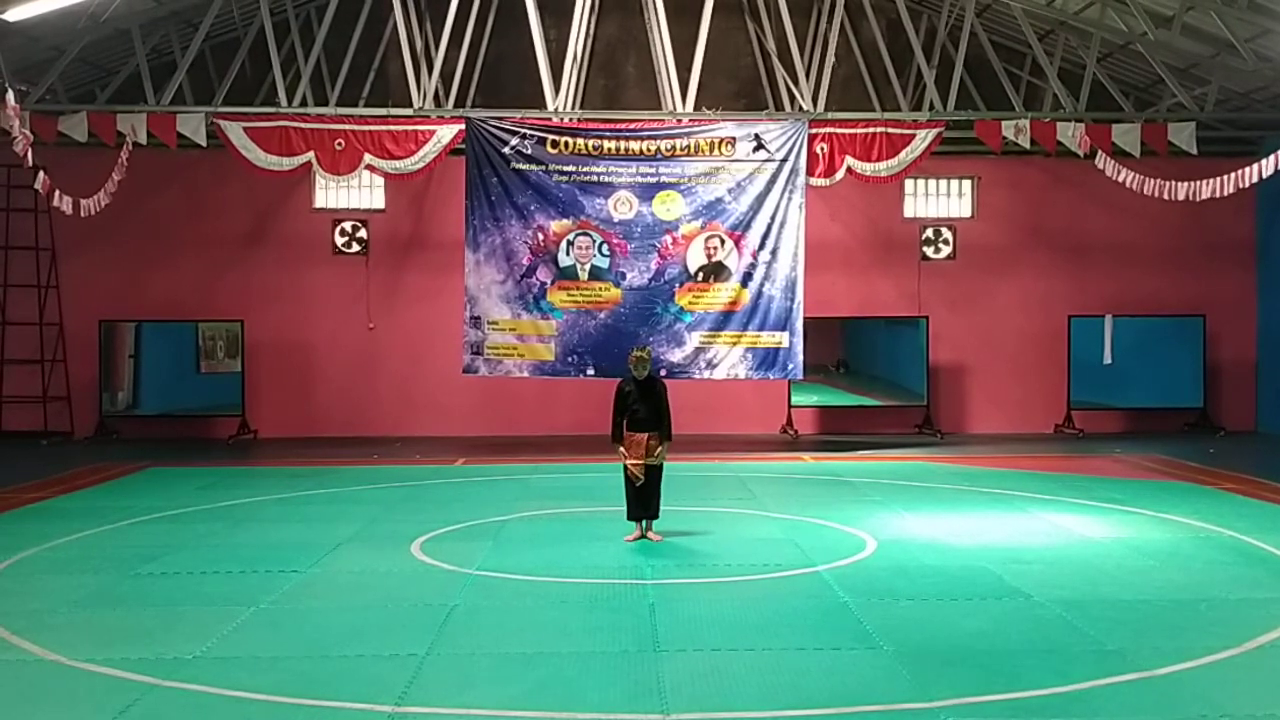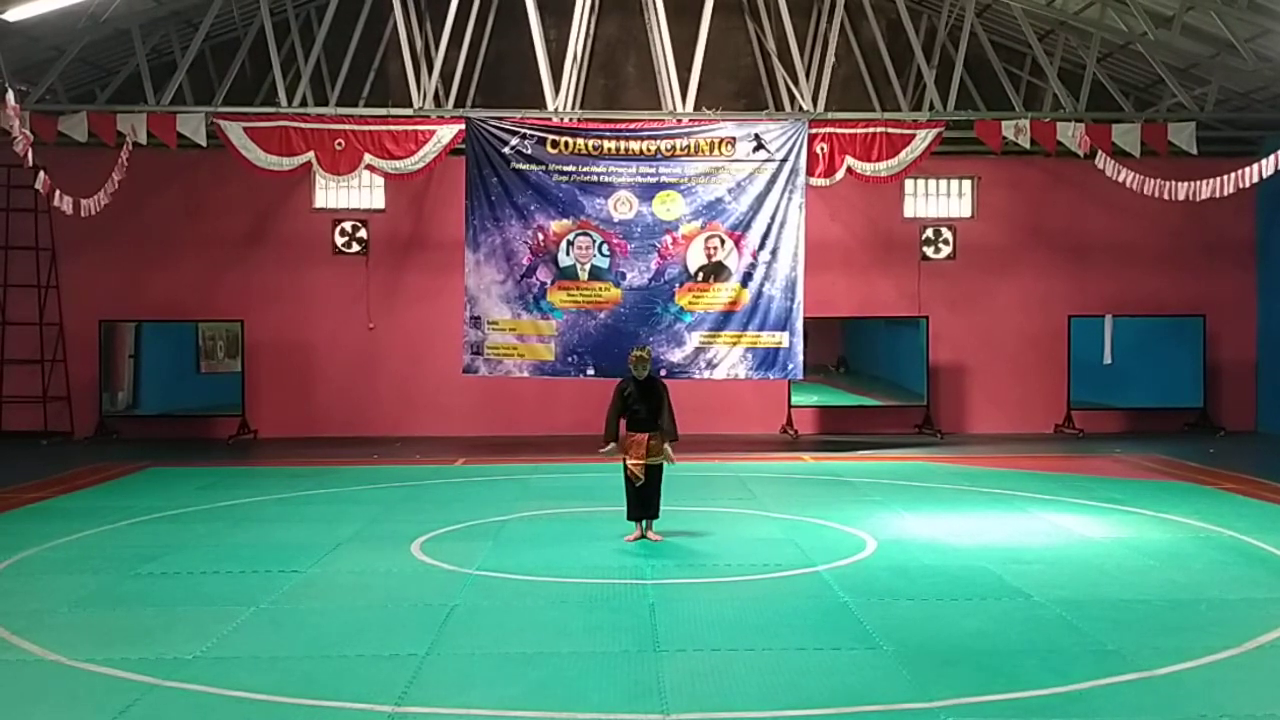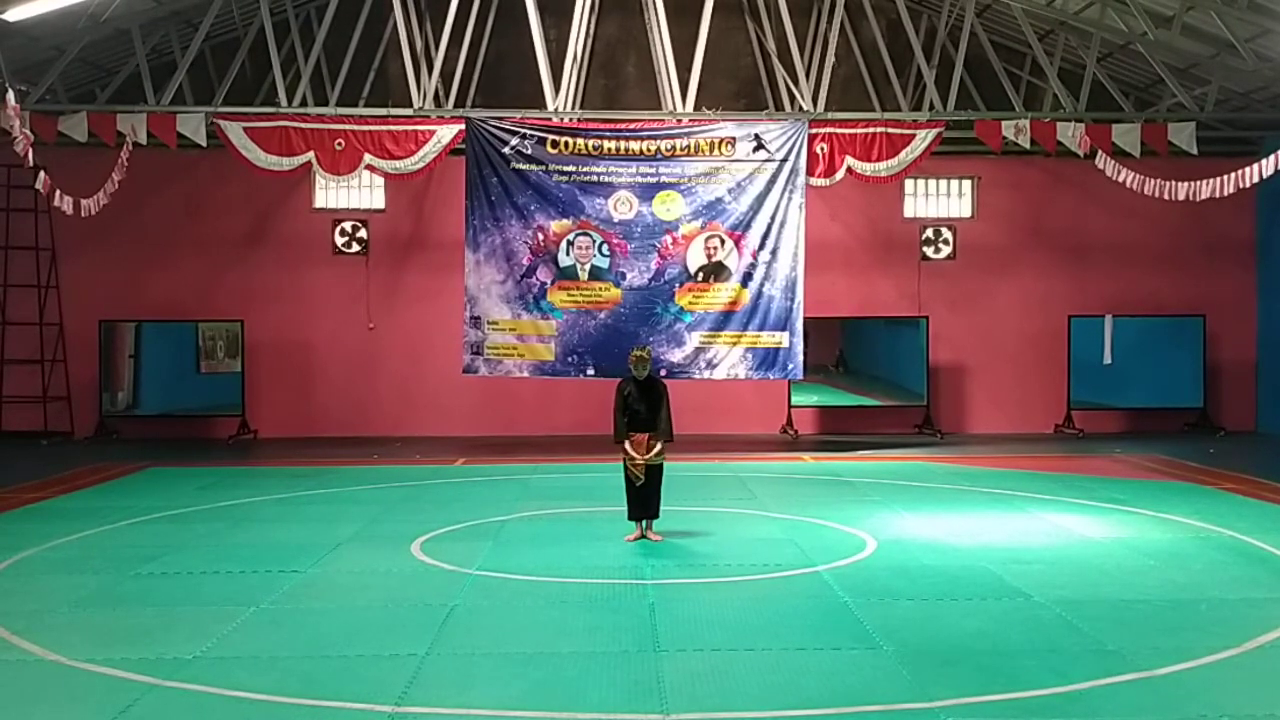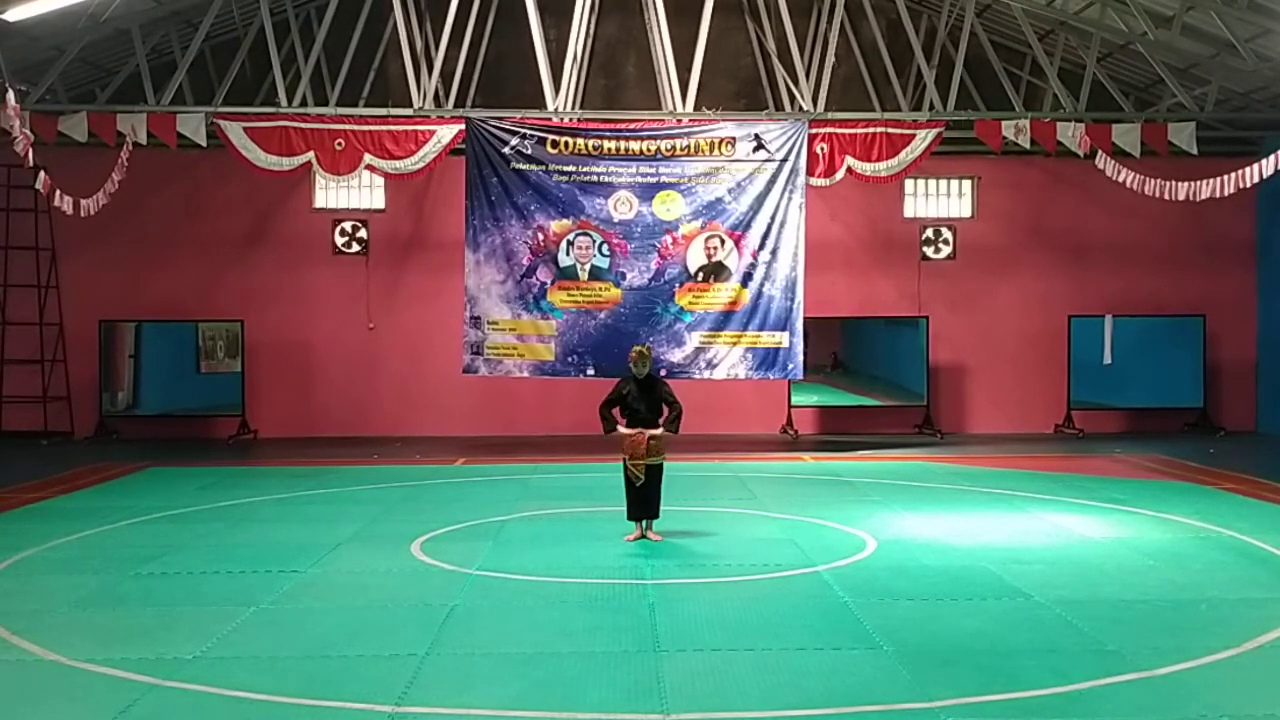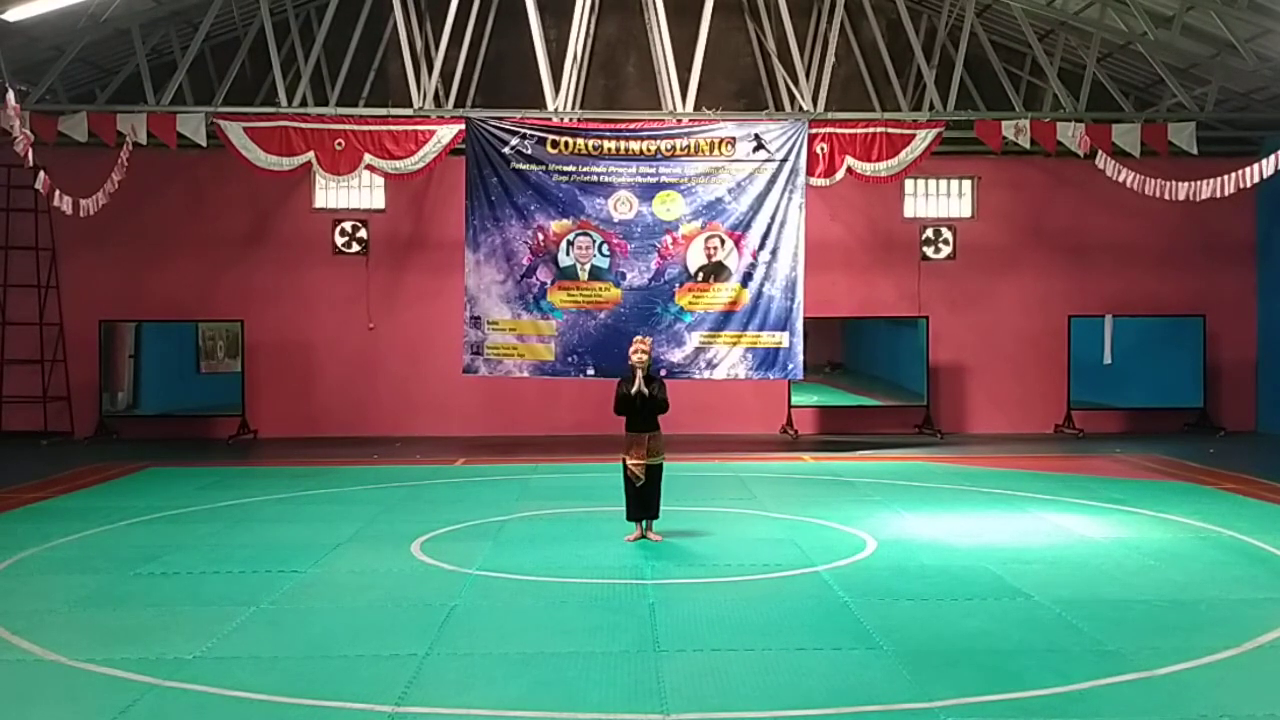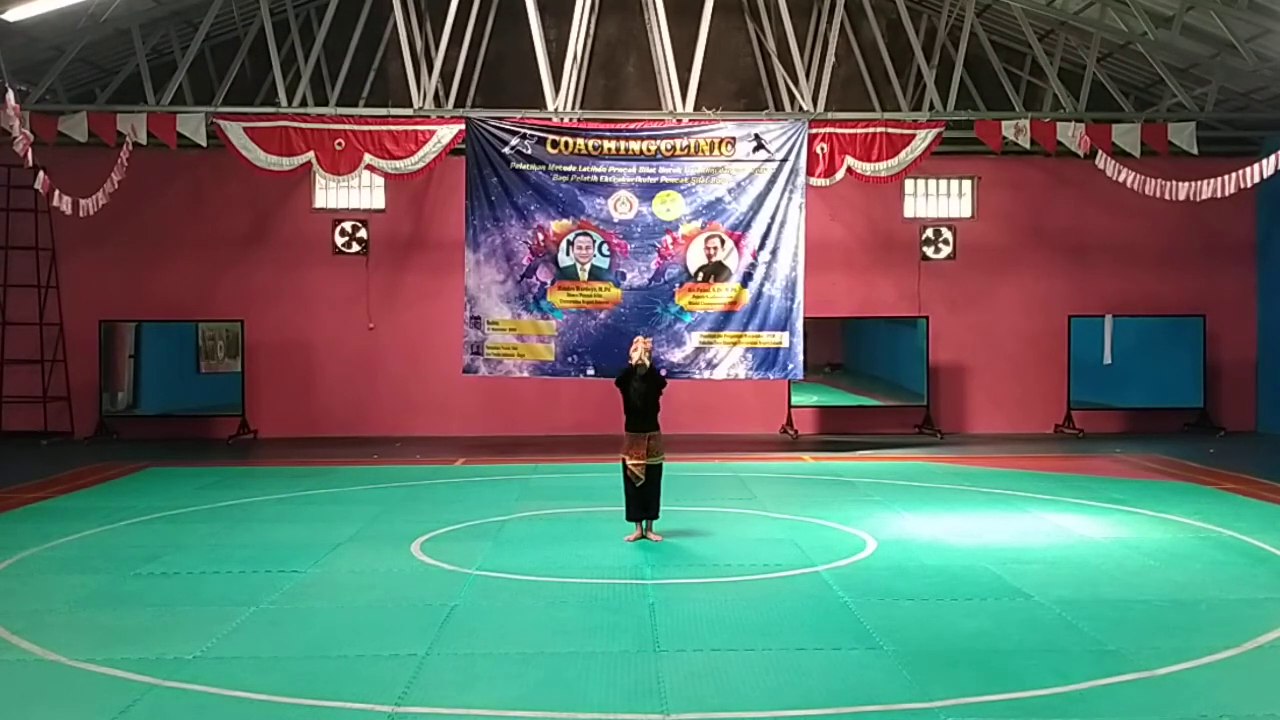
dt=0.4s
person 1, frame 1
left shoulder: (658, 385)
right shoulder: (623, 386)
left elbow: (665, 416)
right elbow: (618, 417)
left wrist: (664, 443)
right wrist: (618, 443)
left hip: (653, 440)
right hip: (632, 440)
left knee: (652, 485)
right knee: (633, 484)
left ankle: (649, 527)
right ankle: (638, 528)
person 1, frame 2
left shoulder: (658, 386)
right shoulder: (624, 386)
left elbow: (666, 413)
right elbow: (614, 413)
left wrist: (667, 442)
right wrist: (612, 441)
left hip: (654, 440)
right hip: (632, 440)
left knee: (653, 485)
right knee: (633, 484)
left ankle: (649, 528)
right ankle: (638, 528)
person 1, frame 3
left shoulder: (658, 386)
right shoulder: (624, 386)
left elbow: (664, 414)
right elbow: (619, 414)
left wrist: (661, 441)
right wrist: (624, 441)
left hip: (653, 440)
right hip: (632, 440)
left knee: (653, 485)
right knee: (633, 485)
left ankle: (649, 528)
right ankle: (638, 528)
person 1, frame 4
left shoulder: (659, 384)
right shoulder: (624, 385)
left elbow: (676, 408)
right elbow: (604, 408)
left wrist: (663, 428)
right wrist: (617, 427)
left hip: (654, 440)
right hip: (631, 440)
left knee: (653, 485)
right knee: (633, 484)
left ankle: (650, 528)
right ankle: (638, 528)
person 1, frame 5
left shoulder: (657, 383)
right shoulder: (624, 383)
left elbow: (663, 407)
right elbow: (618, 409)
left wrist: (645, 390)
right wrist: (634, 389)
left hip: (653, 439)
right hip: (632, 439)
left knee: (652, 484)
right knee: (633, 484)
left ankle: (649, 528)
right ankle: (638, 528)
person 1, frame 6
left shoulder: (652, 378)
right shoulder: (627, 379)
left elbow: (661, 383)
right elbow: (619, 381)
left wrist: (646, 363)
right wrist: (635, 363)
left hip: (652, 438)
right hip: (632, 438)
left knee: (652, 484)
right knee: (633, 483)
left ankle: (649, 528)
right ankle: (638, 528)
